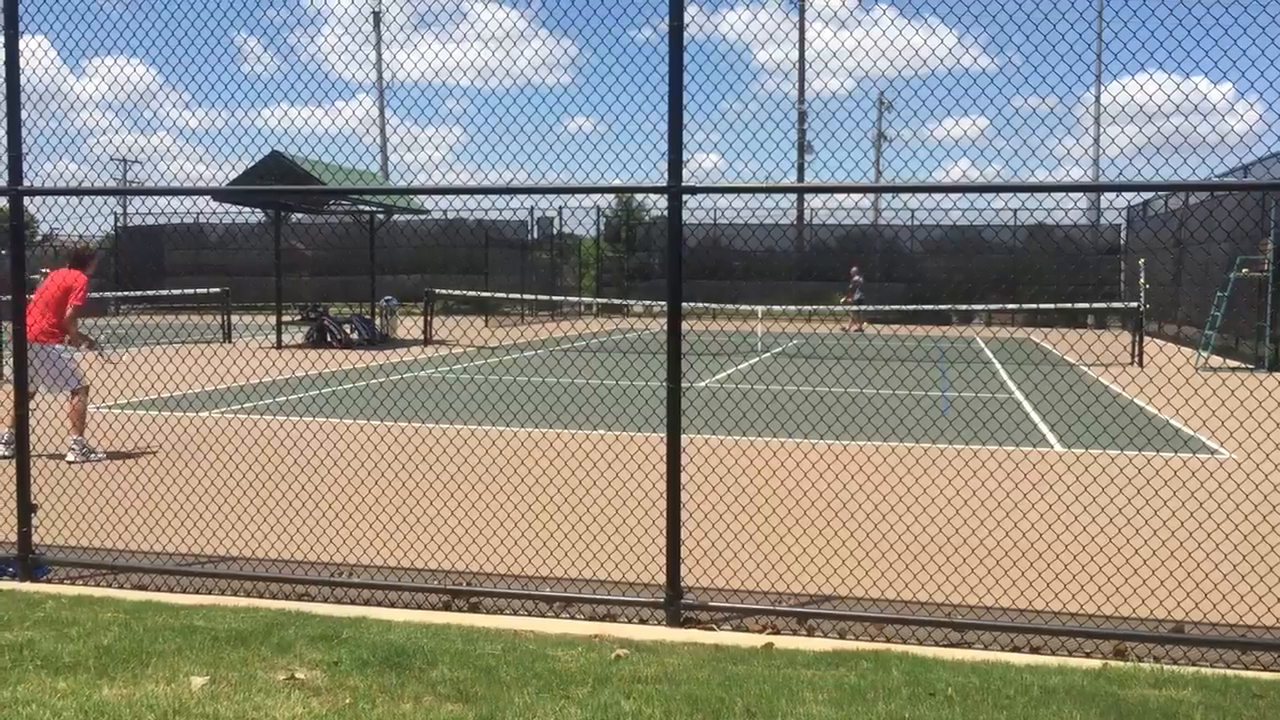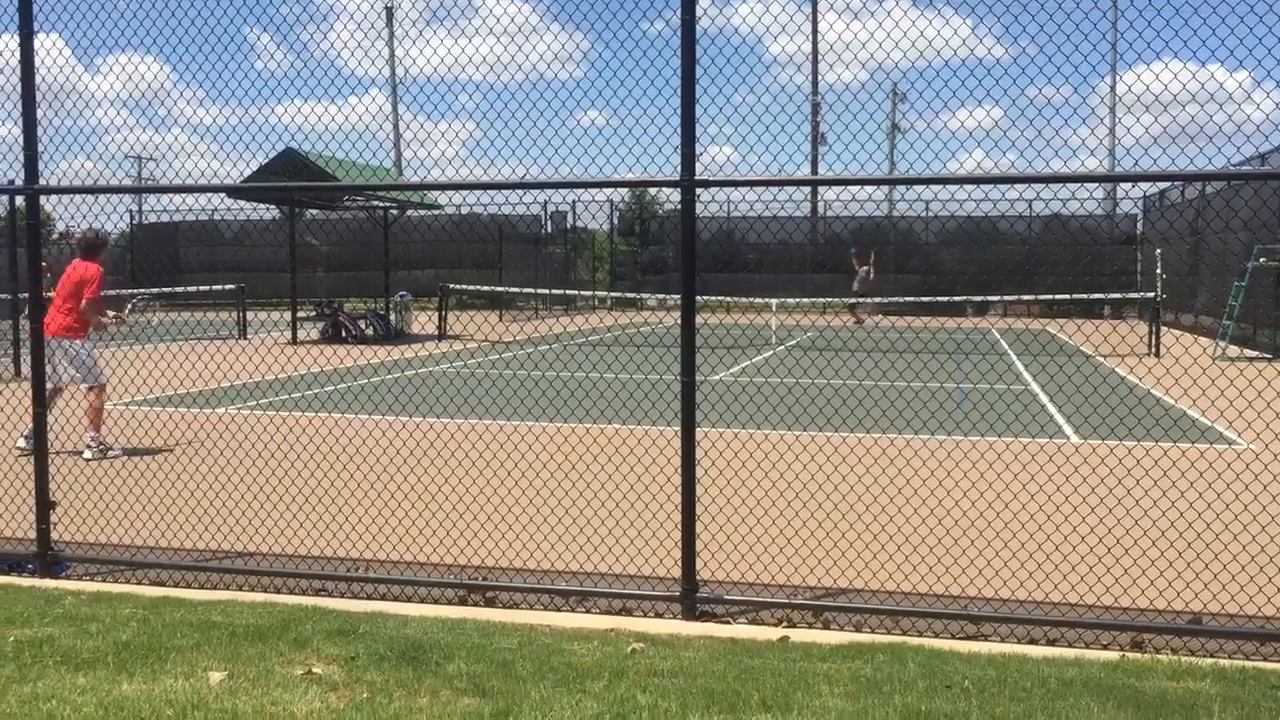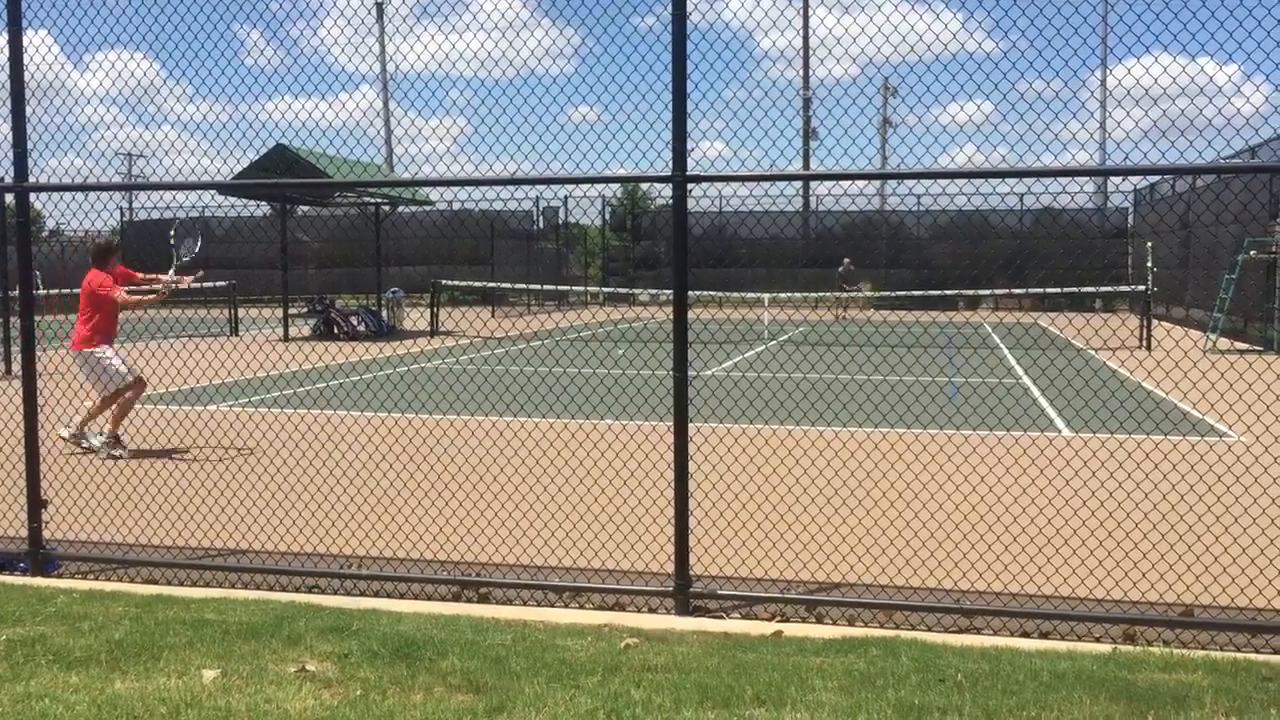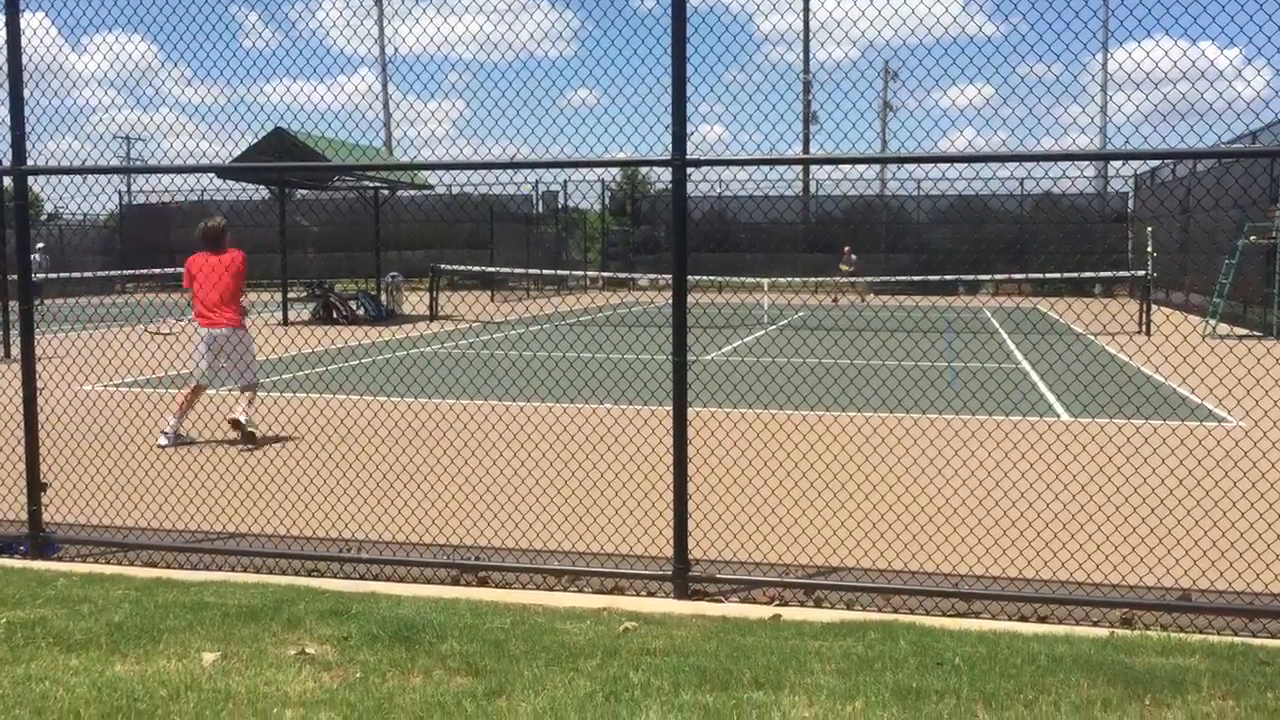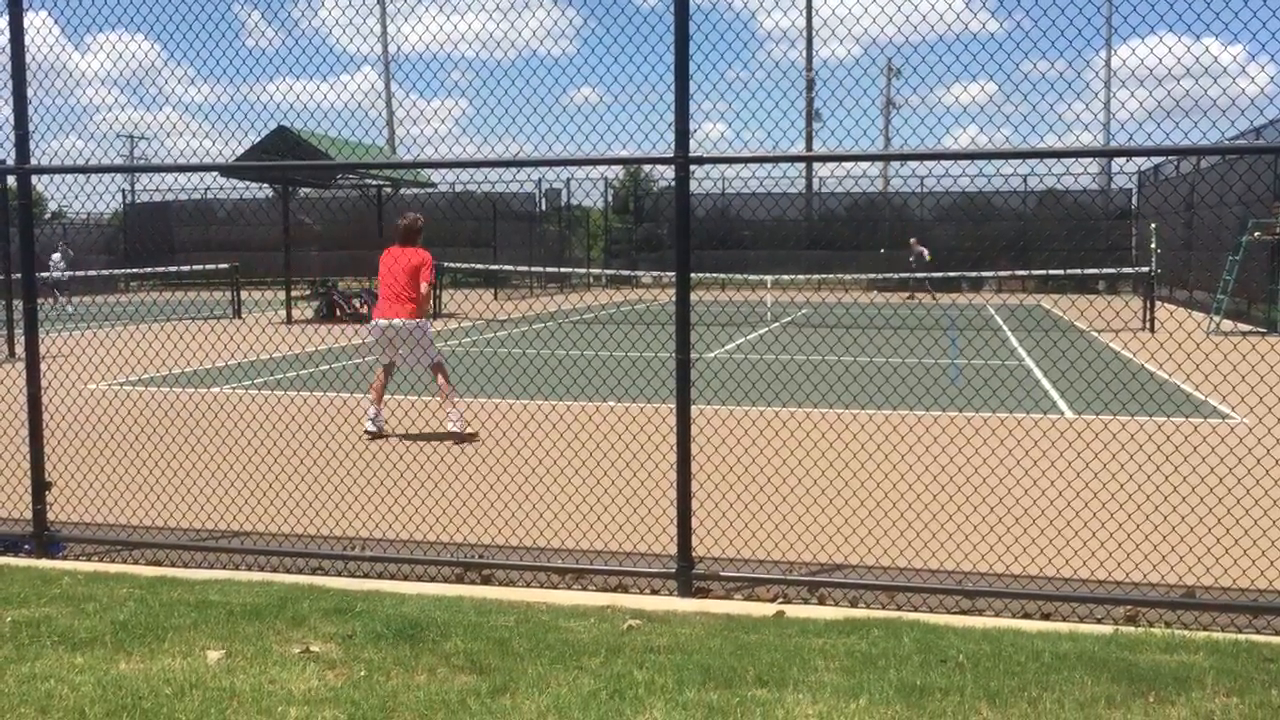
dt=1s
person 1, frame 1
left shoulder: (55, 274)
right shoulder: (80, 279)
right elbow: (70, 316)
left wrist: (79, 336)
right wrist: (74, 337)
left hip: (25, 336)
right hip: (46, 341)
right knee: (79, 389)
right ankle: (77, 447)
person 1, frame 2
left shoulder: (75, 264)
right shoulder: (95, 271)
right elbow: (85, 308)
left wrist: (105, 315)
right wrist: (99, 323)
left hip: (49, 332)
right hip: (69, 336)
left knee: (54, 387)
right knee: (97, 385)
left ankle: (30, 435)
right ankle: (94, 444)
person 1, frame 3
left shoulder: (116, 272)
right shoulder: (99, 278)
left elbow: (147, 278)
right elbow: (126, 301)
left wrist: (179, 279)
right wrist: (155, 298)
left hip: (100, 345)
right hip: (92, 347)
left knee: (115, 392)
right knee: (135, 386)
left ankle: (75, 429)
right ankle: (108, 440)
person 1, frame 4
left shoulder: (193, 262)
right shoulder: (238, 257)
left elbow: (192, 296)
left hip: (205, 329)
right hip: (232, 329)
left knee: (198, 384)
right knee: (248, 382)
left ankle: (170, 431)
right ankle: (242, 414)
person 1, frame 5
left shoulder: (386, 254)
right shoulder: (423, 256)
right elbow: (424, 292)
right wrist: (422, 315)
left hip: (380, 320)
right hip: (409, 320)
left knee: (386, 364)
right knee: (438, 367)
left ankle: (373, 420)
right ankle: (454, 420)
